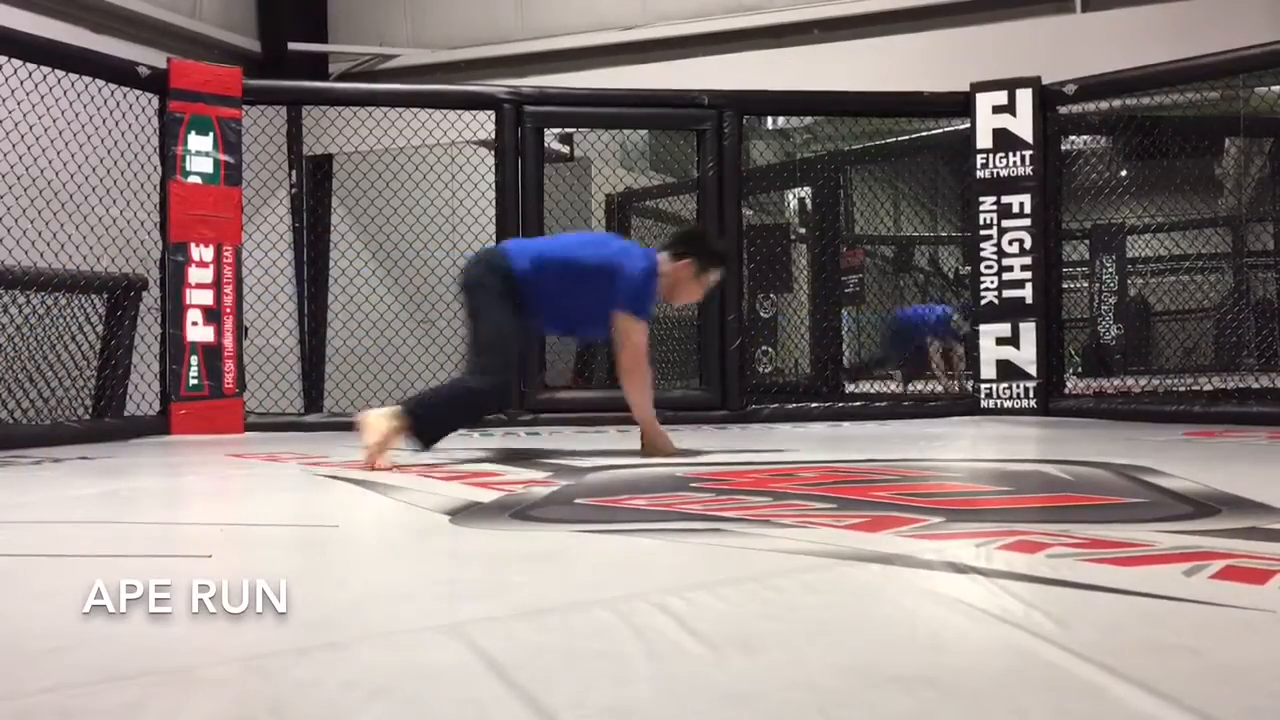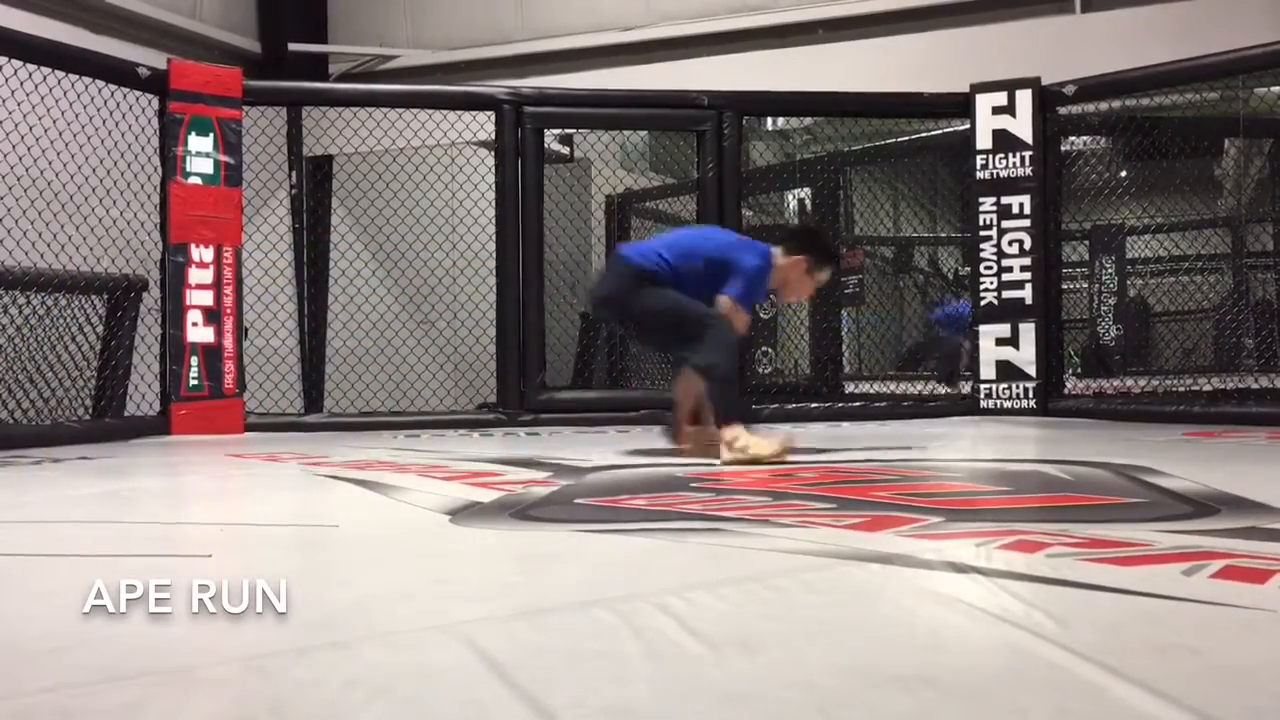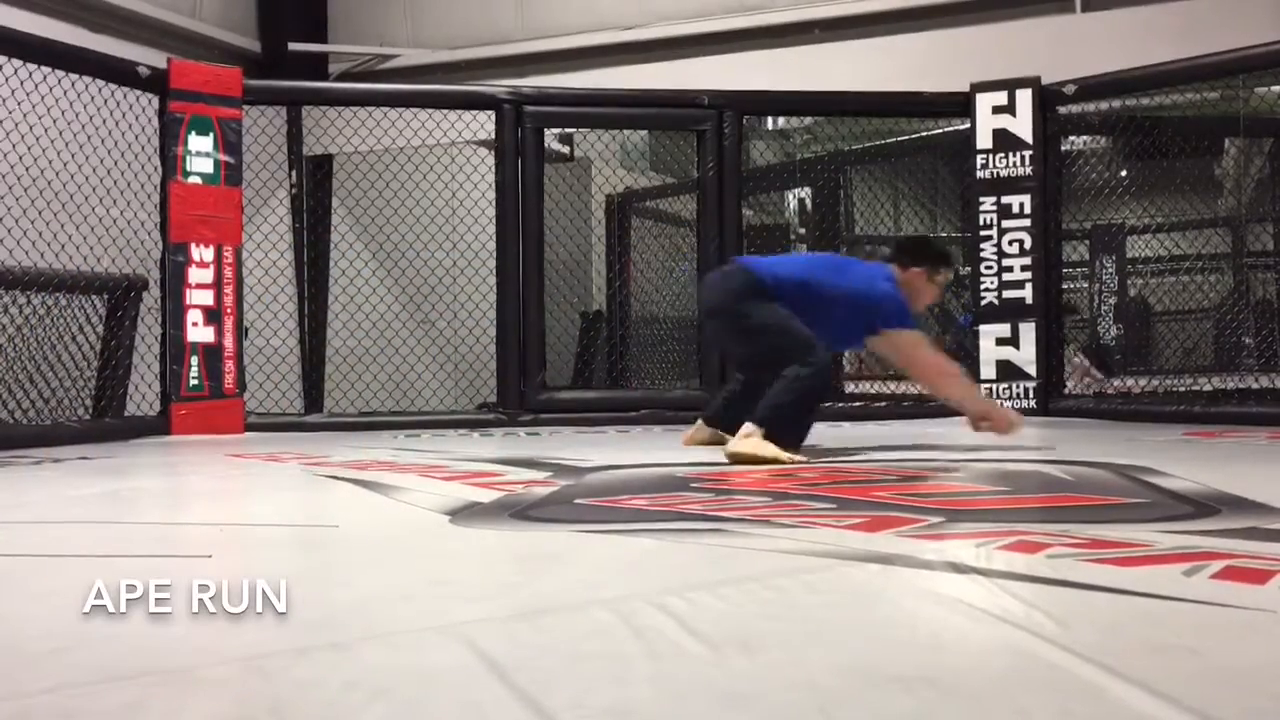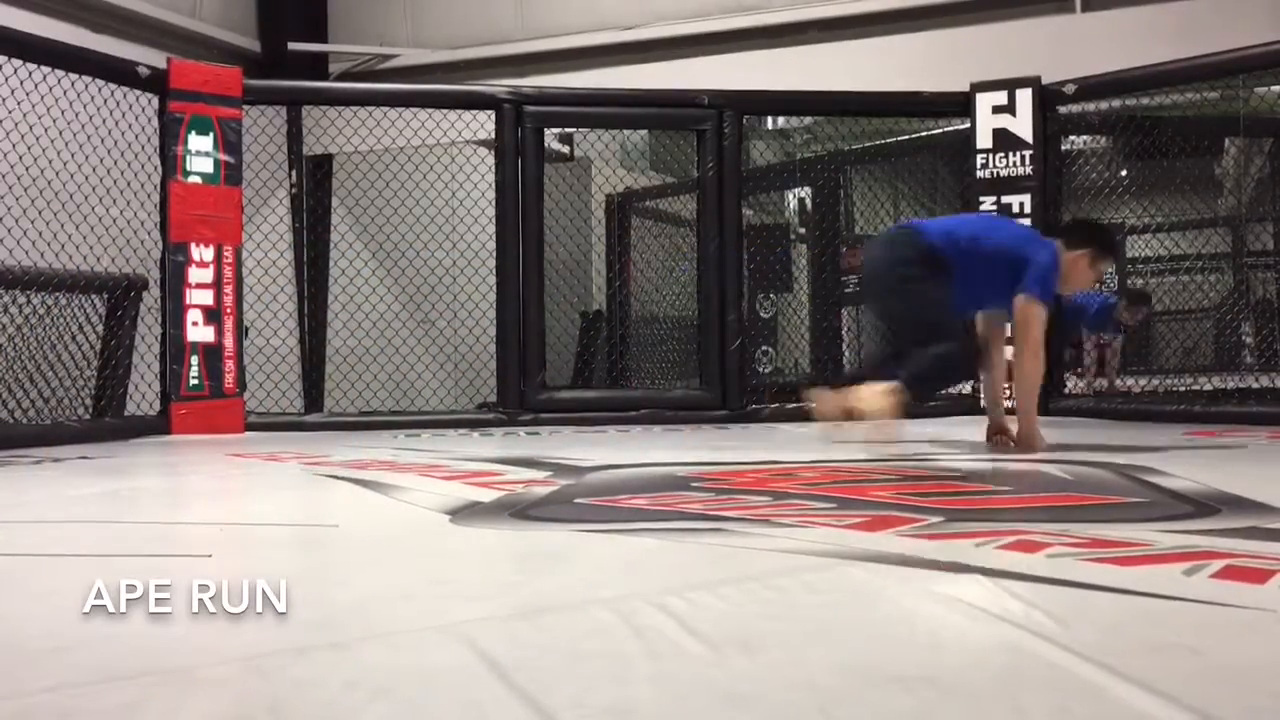
dt=0.3s
person 1, frame 1
left shoulder: (637, 271)
right shoulder: (637, 273)
left elbow: (629, 364)
right elbow: (633, 364)
left wrist: (649, 429)
right wrist: (652, 431)
left hip: (501, 282)
right hip: (495, 283)
left knee: (497, 373)
right knee: (495, 379)
right ankle: (393, 420)
person 1, frame 2
left shoulder: (746, 257)
right shoulder: (754, 264)
right elbow: (724, 341)
left hip: (618, 286)
right hip: (627, 285)
left knee: (700, 345)
right knee: (717, 335)
left ankle: (689, 429)
right ankle: (733, 437)
person 1, frame 3
left shoulder: (873, 284)
right shoulder: (880, 293)
left elbow: (919, 366)
right elbow: (932, 368)
left wrist: (974, 408)
right wrist: (991, 410)
left hip: (723, 294)
right hip: (732, 297)
left knee: (768, 371)
right knee: (814, 365)
left ankle: (708, 427)
right ankle: (750, 436)
person 1, frame 4
left shoulder: (1018, 255)
right shoulder: (1043, 259)
left elbow: (991, 343)
right elbow: (1029, 349)
left wrist: (995, 414)
right wrist: (1028, 425)
left hip: (886, 255)
right hip: (905, 260)
left knee: (911, 348)
right knee: (960, 352)
left ankle: (843, 397)
right ankle: (883, 394)
